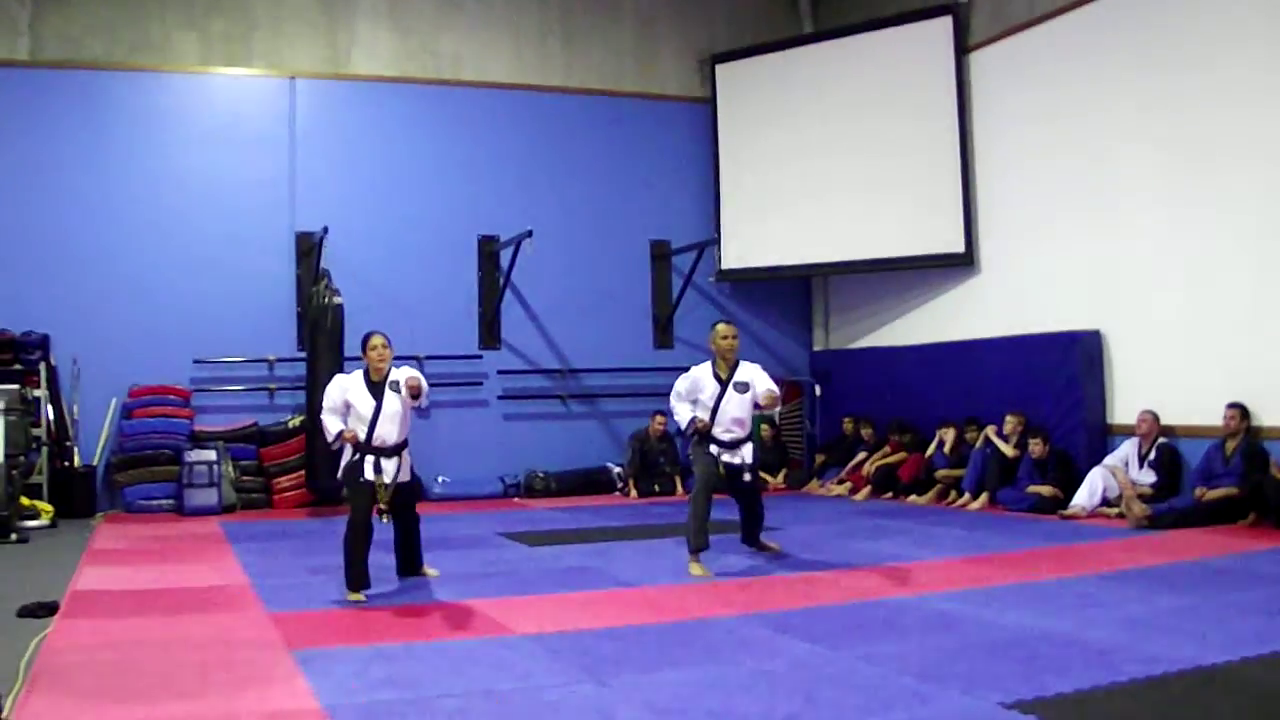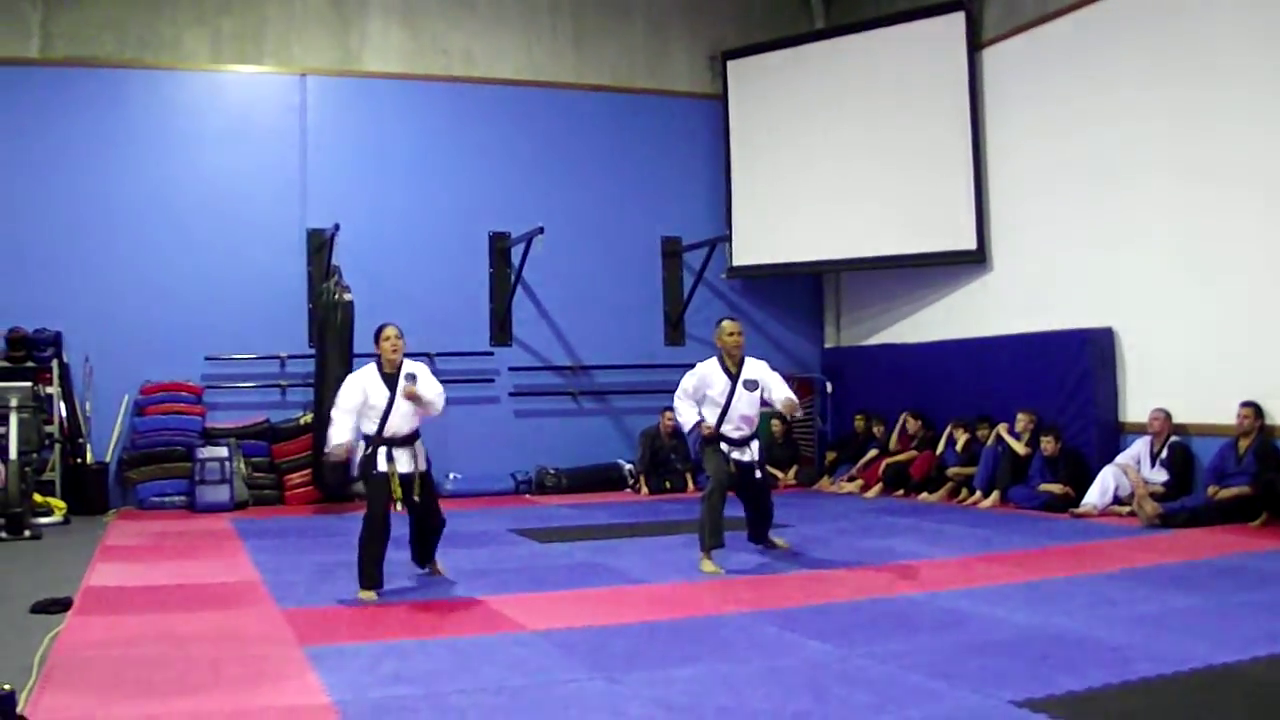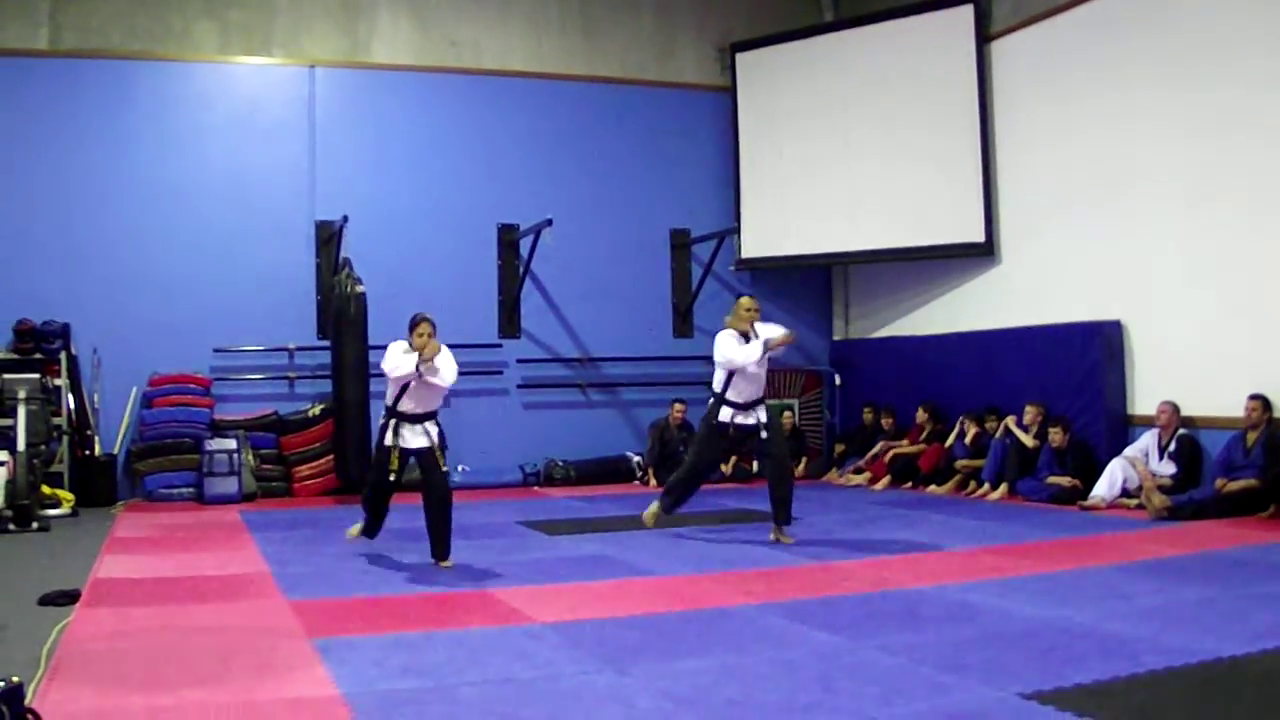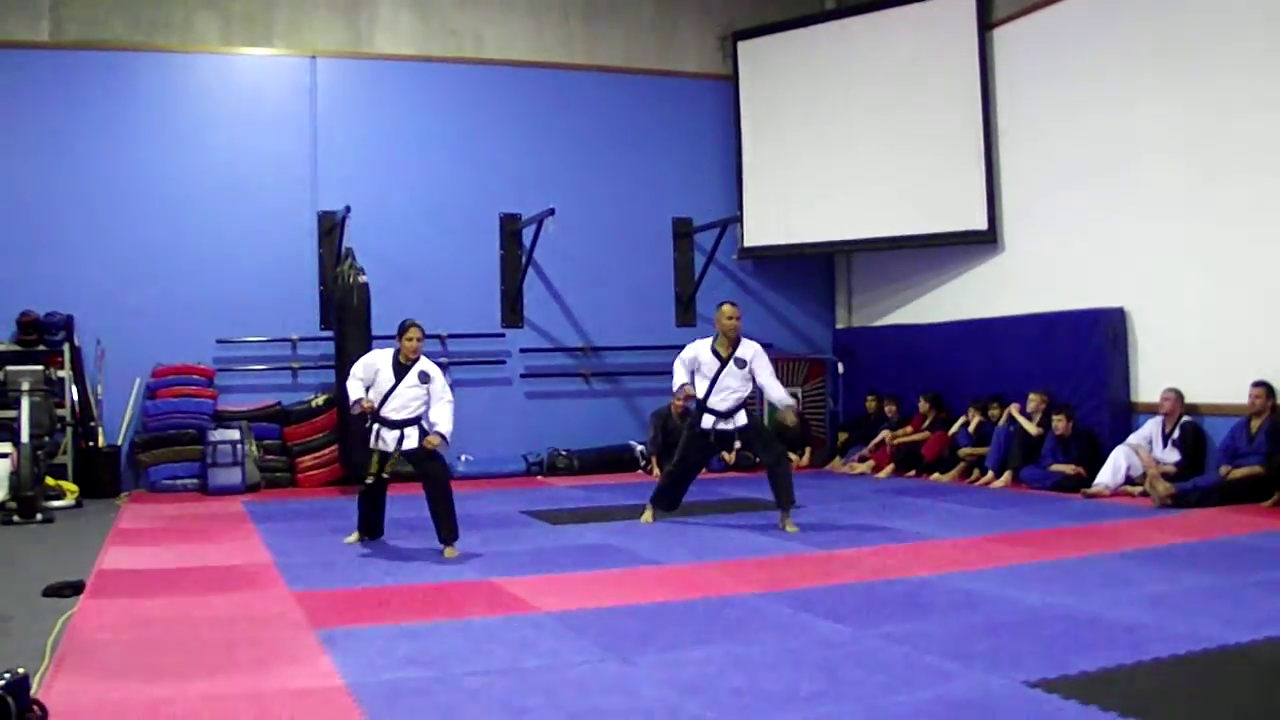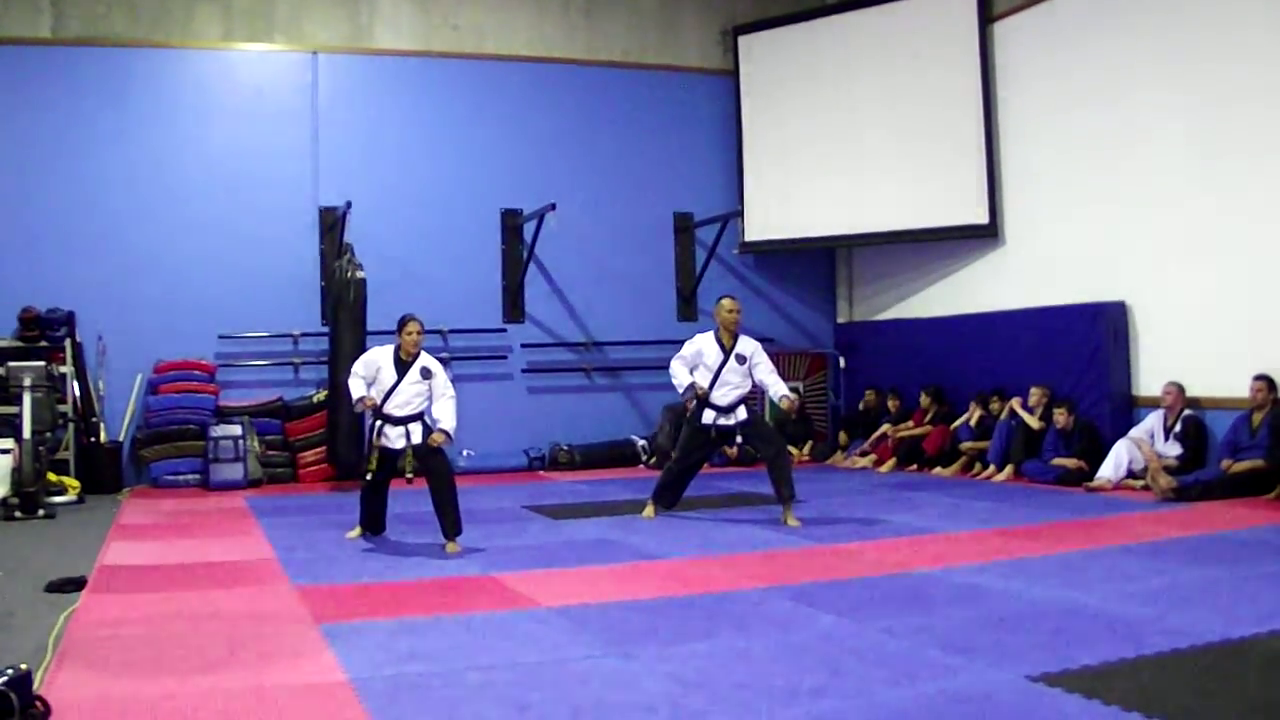
dt=0.7s
person 1, frame 1
left shoulder: (403, 377)
right shoulder: (348, 383)
left elbow: (416, 395)
right elbow: (330, 412)
left wrist: (416, 387)
right wrist: (340, 433)
left hip: (395, 461)
right hip: (361, 462)
left knee: (406, 518)
right knee: (360, 520)
left ankle: (413, 566)
right ankle: (355, 585)
person 1, frame 2
left shoulder: (416, 370)
right shoulder: (362, 377)
left elbow: (435, 403)
right elbow: (345, 410)
left wrist: (420, 396)
right wrist: (341, 441)
left hip: (410, 453)
right hip: (377, 456)
left knee: (429, 514)
right knee: (377, 517)
left ankle: (426, 559)
right ankle: (368, 583)
person 1, frame 3
left shoulder: (442, 353)
right shoulder: (397, 349)
left elbow: (446, 379)
right elbow: (393, 371)
left wrist: (429, 363)
right wrist: (422, 360)
left hip: (427, 431)
right hip: (395, 429)
left knee: (438, 491)
right knee: (379, 485)
left ankle: (441, 553)
right ankle: (368, 525)
person 1, frame 4
left shoulder: (430, 370)
right shoulder: (378, 359)
left elbow: (443, 402)
right elbow: (356, 377)
left wrist: (440, 433)
right wrist: (360, 400)
left hip: (414, 435)
right hip: (381, 433)
left knee: (438, 480)
right knee: (372, 484)
left ankle: (448, 540)
right ankle: (366, 530)
person 1, frame 5
left shoulder: (431, 365)
right shoulder: (378, 356)
left elbow: (445, 398)
right elbow: (357, 376)
left wrist: (444, 430)
right wrist: (362, 397)
left hip: (417, 430)
right hip: (385, 429)
left knee: (442, 476)
right knee: (375, 479)
left ankle: (451, 536)
right ankle: (368, 525)
person 2, frame 1
left shoulder: (751, 371)
right shoulder: (698, 374)
left elbow: (766, 390)
right elbow: (678, 399)
left wrist: (771, 397)
right wrist: (691, 421)
left hip: (740, 449)
right hip: (707, 447)
left knee: (751, 499)
right knee: (702, 491)
left ankle: (754, 540)
right ankle: (694, 557)
person 2, frame 2
left shoulder: (758, 368)
right shoulder: (704, 371)
left elbow: (777, 389)
right elbow: (682, 398)
left wrist: (788, 402)
right wrist: (697, 424)
left hip: (747, 446)
right hip: (716, 445)
left knee: (760, 499)
right knee: (716, 487)
left ankle: (762, 537)
right ankle: (706, 555)
person 2, frame 3
left shoulder: (765, 333)
right shoulder: (725, 338)
left elbow: (781, 337)
right elbow: (737, 358)
left wrist: (751, 329)
right wrist: (770, 344)
left hip: (756, 415)
right hip: (724, 414)
left knee: (781, 467)
right knee: (697, 464)
left ankle: (779, 528)
right ankle: (661, 504)
person 2, frame 4
left shoulder: (752, 349)
right shoulder: (699, 348)
left elbow: (769, 381)
right elbow: (681, 364)
left wrist: (785, 405)
right wrist: (683, 385)
left hip: (739, 418)
right hip: (707, 419)
left knee: (776, 456)
right knee: (682, 465)
left ankle: (785, 515)
right ankle: (653, 506)
person 2, frame 5
left shoulder: (751, 346)
right shoulder: (701, 342)
left elbow: (768, 375)
right elbow: (677, 365)
left wrist: (784, 396)
right wrist: (690, 386)
left hip: (739, 414)
right hip: (706, 415)
left knee: (776, 450)
right knee: (683, 460)
left ankle: (787, 510)
right ankle: (654, 502)
